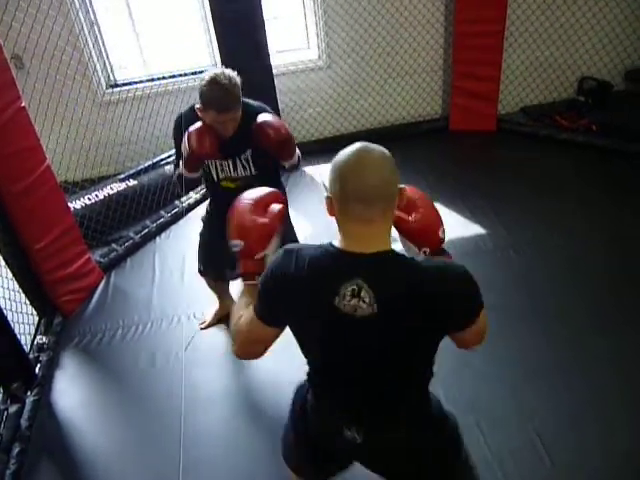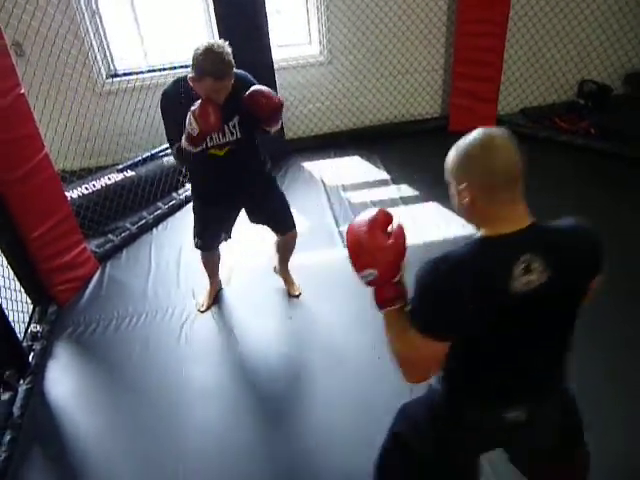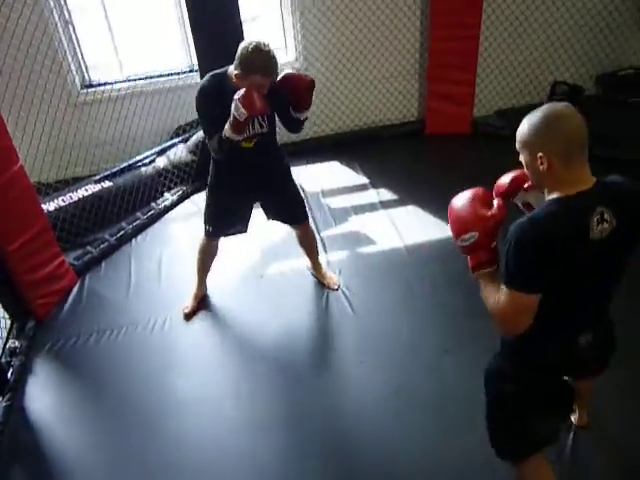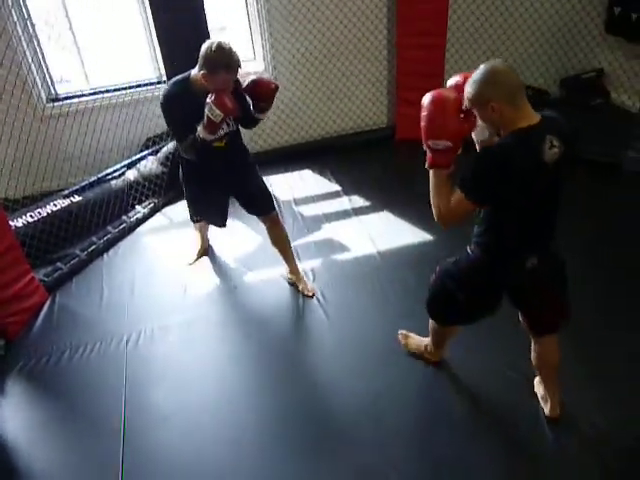
dt=0.4s
person 1, frame 1
left shoulder: (293, 269)
right shoulder: (441, 283)
left elbow: (245, 346)
right elbow: (472, 337)
left wrist: (251, 265)
left hip: (323, 417)
right hip: (408, 433)
person 1, frame 2
left shoulder: (449, 273)
right shoulder: (579, 243)
left elbow: (416, 367)
left wrist: (386, 290)
left hip: (461, 413)
right hip: (542, 403)
person 1, frame 3
left shoulder: (533, 234)
left elbow: (512, 321)
left wrist: (480, 255)
left hip: (536, 353)
right hip: (592, 329)
left knee: (524, 447)
right knee: (581, 368)
right ankle: (580, 412)
person 1, frame 4
left shoulder: (496, 160)
right shoulder: (556, 129)
left elbow: (445, 215)
left wrist: (439, 154)
right wrist: (479, 133)
left hip: (491, 263)
right hip: (540, 256)
left knee: (446, 300)
right knee: (543, 330)
left ankle: (433, 349)
right ankle: (551, 397)
person 2, frame 1
left shoulder: (259, 117)
right shoulder: (186, 124)
left elbow: (292, 164)
right elbow: (184, 183)
left wrist: (287, 152)
right wrist: (189, 161)
right hip: (223, 209)
right knee: (208, 269)
right ankle: (225, 305)
person 2, frame 2
left shoulder: (243, 84)
right shoulder: (173, 97)
left elbow: (265, 130)
right elbow: (180, 157)
left wrist: (272, 120)
right wrist: (191, 138)
left hip: (253, 175)
right hip: (209, 185)
left knee: (288, 232)
right knee: (207, 246)
left ankle: (283, 270)
right ankle: (214, 284)
person 2, frame 3
left shoulder: (271, 85)
right shoulder: (210, 91)
left elbow: (295, 127)
right elbow: (218, 149)
left wrist: (302, 105)
right wrist: (235, 122)
left hip: (271, 168)
right hip: (229, 175)
left knee: (302, 223)
right knee: (211, 236)
left ankle: (317, 268)
right ankle: (200, 289)
person 2, frame 4
left shoulder: (230, 85)
right shoulder: (174, 96)
left elbow: (247, 122)
right elbow: (188, 151)
left wrist: (262, 106)
right wrist: (209, 124)
left hip: (237, 164)
right hip: (199, 172)
left knee: (270, 216)
right knee: (200, 218)
left ankle: (294, 272)
right ankle: (203, 244)
